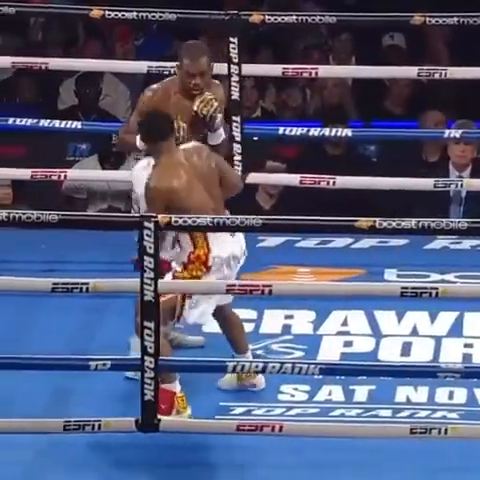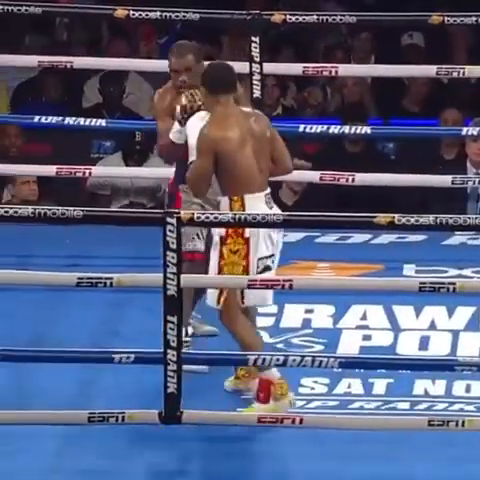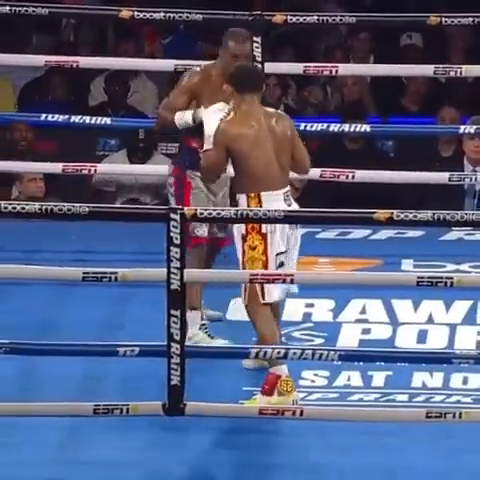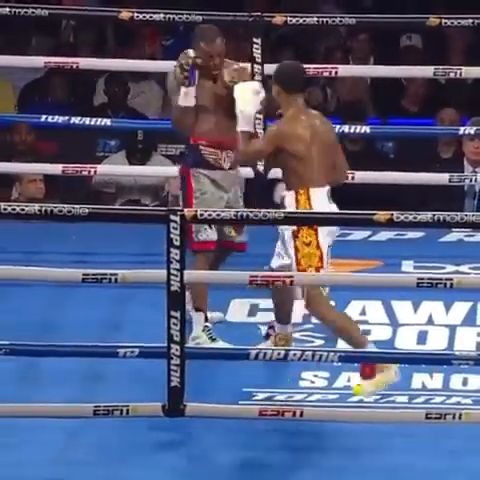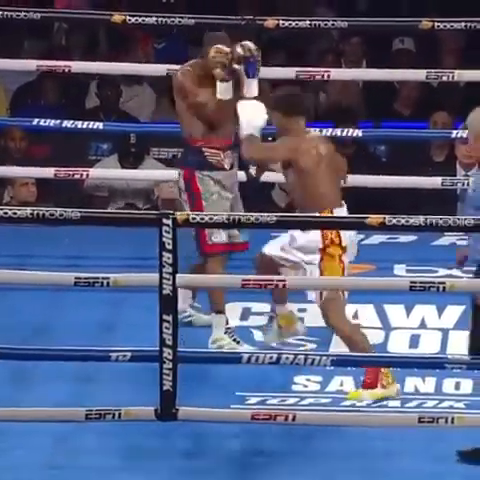
dt=0.7s
person 1, frame 1
left shoulder: (158, 183)
right shoulder: (201, 151)
left elbow: (155, 239)
right elbow: (235, 185)
left wrist: (146, 206)
left hip: (206, 253)
right hip: (231, 240)
right knee: (220, 304)
left ankle: (173, 399)
right ankle: (248, 370)
person 1, frame 2
left shoulder: (210, 132)
right shoulder: (259, 119)
left elbow: (197, 189)
right elbow: (285, 166)
left wrist: (195, 153)
left hip: (240, 221)
right hip: (265, 210)
left knee: (229, 310)
right knee: (244, 299)
left ankle: (274, 386)
right ankle: (248, 372)
person 1, frame 3
left shoulder: (228, 128)
right shoulder: (282, 120)
left elbow: (209, 176)
right elbow: (304, 166)
left wrist: (210, 136)
left hip: (258, 214)
right hip: (286, 207)
left knee: (256, 300)
right knee: (270, 291)
left ankle: (281, 383)
right ankle: (268, 349)
person 1, frame 4
left shoulder: (283, 129)
right shoulder: (321, 122)
left elbow: (242, 157)
right elbow: (340, 172)
left wrist: (245, 117)
left hip: (307, 213)
right hip: (312, 208)
left knee: (315, 300)
right knee: (279, 276)
left ankle: (377, 363)
right ankle: (281, 337)
person 1, frame 5
left shoulder: (292, 146)
right shoulder: (320, 143)
left elbow: (252, 154)
right elbow: (341, 170)
left wrist: (249, 125)
left hip: (329, 234)
right hip: (311, 229)
left knee: (332, 312)
right knee: (266, 260)
left ankle: (380, 376)
right ankle: (285, 317)
person 2, frame 1
left shoulder: (216, 92)
right shoulder: (157, 95)
left elbow: (220, 148)
right elbow: (123, 140)
left wrist: (214, 123)
right ankle: (142, 339)
person 2, frame 2
right shoulder: (165, 97)
right elbow: (168, 155)
right wrist: (181, 120)
right hip: (188, 184)
right knee: (192, 259)
left ankle: (187, 317)
right ankle: (180, 327)
person 2, frame 3
right shoulder: (198, 78)
right elbow: (162, 117)
right wrist: (196, 115)
right hip: (191, 167)
left knee: (216, 240)
right knee: (197, 242)
left ankle: (192, 302)
right ankle: (195, 328)
person 2, frame 4
left shoulder: (237, 72)
right shoulder: (184, 76)
right elbow: (182, 124)
left wrist: (238, 90)
right wrist: (187, 82)
left hip: (229, 162)
right hip: (199, 165)
left knee: (230, 240)
right knee: (204, 245)
left ankle: (192, 298)
right ankle: (200, 330)
person 2, frame 5
left shoulder: (234, 73)
right shoulder: (186, 76)
right elbow: (216, 117)
left wrist: (251, 70)
right wrist: (221, 76)
left hip: (227, 164)
right hip: (199, 166)
left knee: (229, 243)
right knee: (215, 246)
left ankle: (182, 304)
right ankle: (221, 332)
